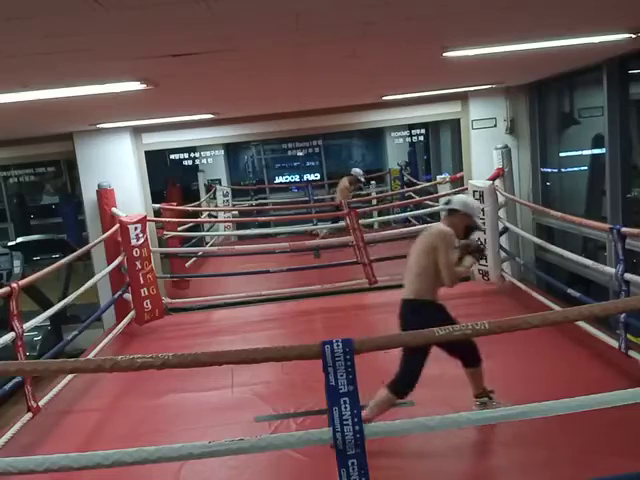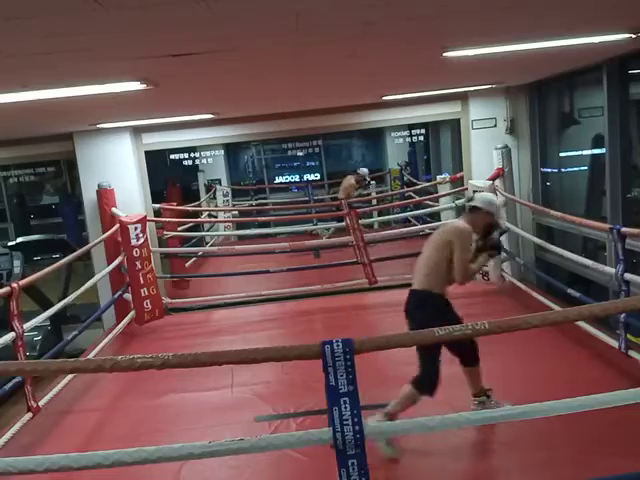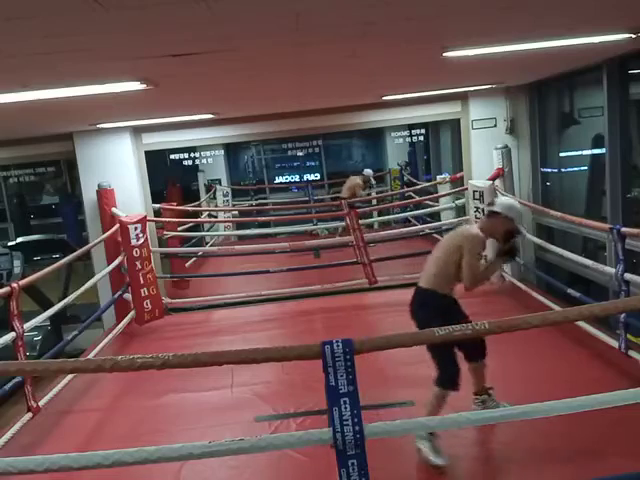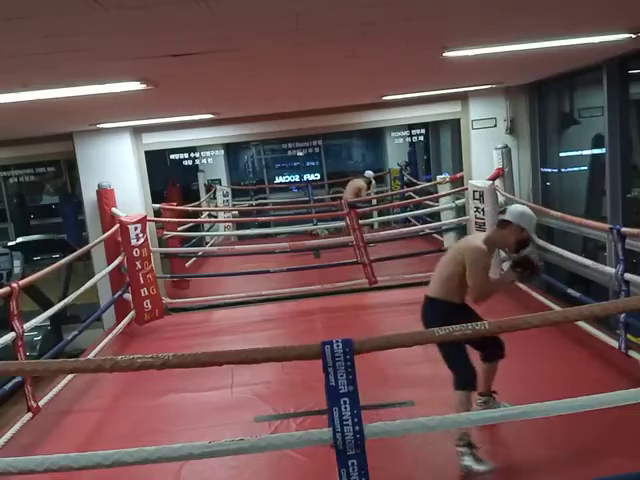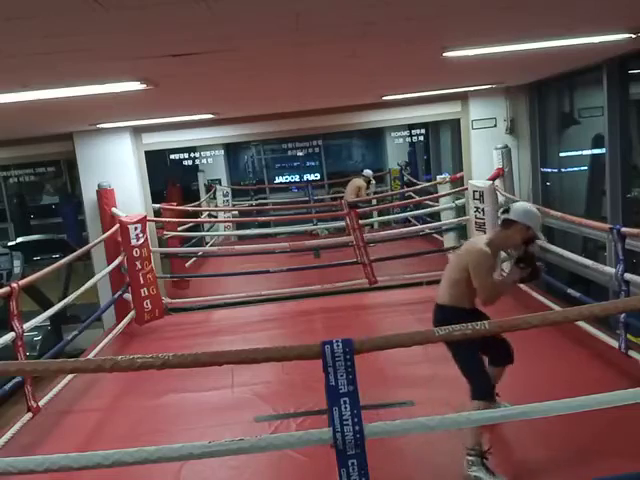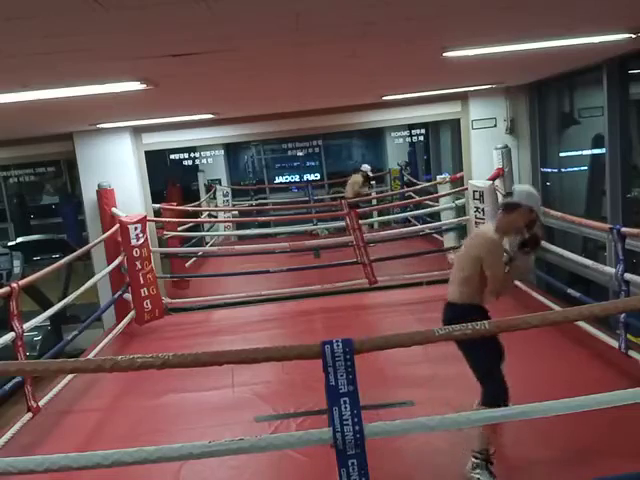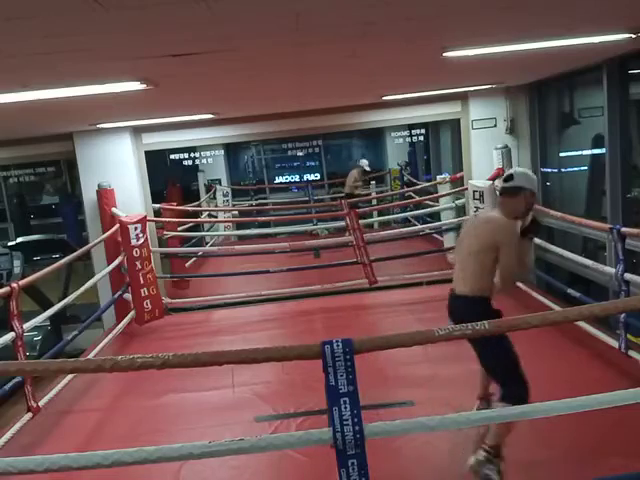
dt=0.1s
person 1, frame 1
left shoulder: (433, 234)
right shoulder: (445, 234)
right elbow: (449, 279)
left wrist: (462, 256)
right wrist: (469, 261)
left hip: (422, 309)
right hip: (419, 312)
left knee: (469, 350)
right knee: (404, 382)
left ankle: (483, 400)
person 1, frame 2
left shoulder: (453, 228)
right shoulder: (462, 230)
right elbow: (461, 277)
left wrist: (479, 253)
right wrist: (485, 256)
left hip: (424, 299)
right hip: (426, 304)
left knee: (468, 348)
right knee: (429, 377)
left ankle: (481, 399)
right ankle: (384, 419)
person 1, frame 3
left shoulder: (471, 233)
right shoulder: (476, 238)
left elbow: (467, 274)
right elbow: (470, 282)
left wrist: (494, 261)
right wrist: (498, 261)
left hip: (442, 301)
right hip: (428, 303)
left knee: (475, 345)
right knee: (449, 372)
left ankle: (481, 396)
right ankle: (427, 436)
person 1, frame 4
left shoulder: (481, 244)
right shoulder: (478, 251)
left elbow: (476, 285)
right elbow: (478, 295)
left wrist: (507, 275)
right wrist: (512, 274)
left hip: (454, 306)
right hip: (439, 311)
left knee: (494, 346)
right knee: (466, 374)
left ankle: (485, 398)
right ankle: (464, 447)
person 1, frame 5
left shoulder: (487, 246)
right shoulder: (481, 254)
left elbow: (485, 286)
right elbow: (486, 299)
left wrist: (514, 275)
right wrist: (516, 276)
left hip: (463, 312)
right hip: (451, 317)
left knee: (504, 353)
right knee: (480, 381)
left ankle: (488, 397)
person 1, frame 6
left shoulder: (490, 232)
right shoulder: (492, 241)
right elbow: (496, 290)
left wrist: (515, 258)
right wrist: (522, 258)
left hip: (469, 309)
right hip: (461, 315)
left knee: (495, 355)
right knee: (497, 389)
left ankle: (486, 403)
person 1, frame 7
left shoulder: (476, 219)
right shoulder: (507, 227)
right elbow: (509, 280)
right wrist: (524, 244)
left hip: (459, 303)
right hip: (476, 308)
left knee: (493, 356)
right knee: (516, 388)
left ankle: (483, 402)
